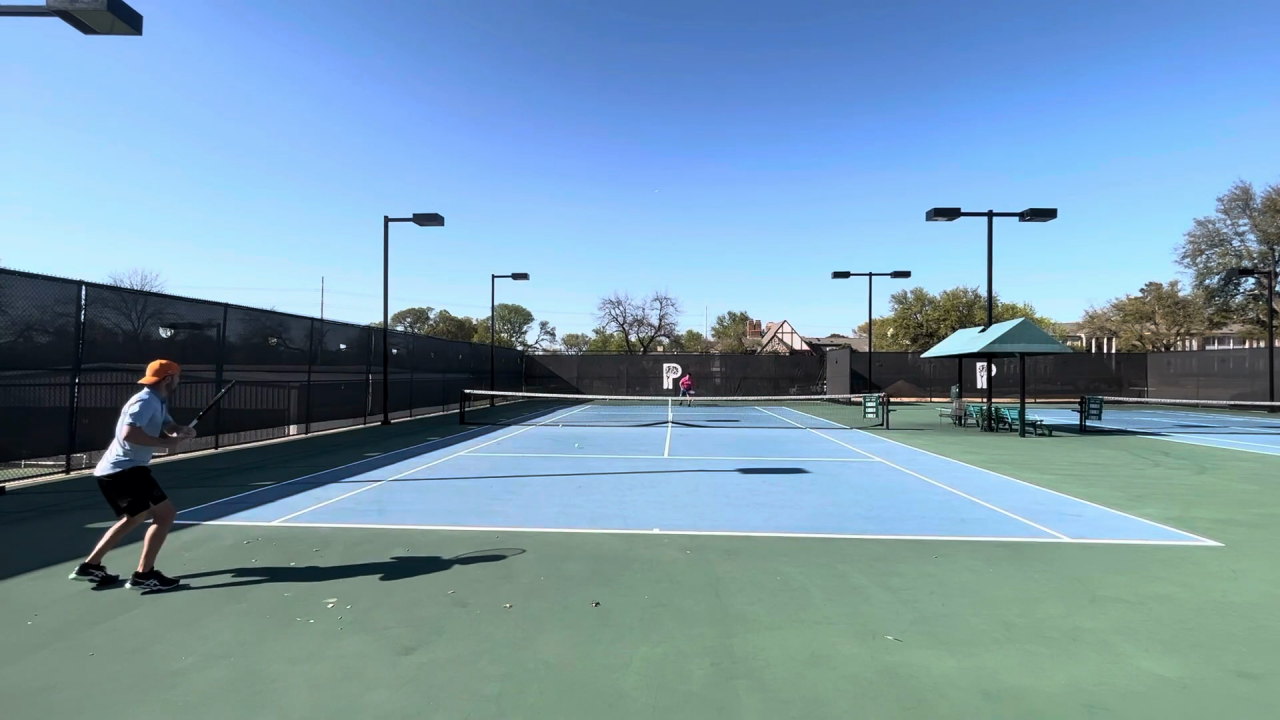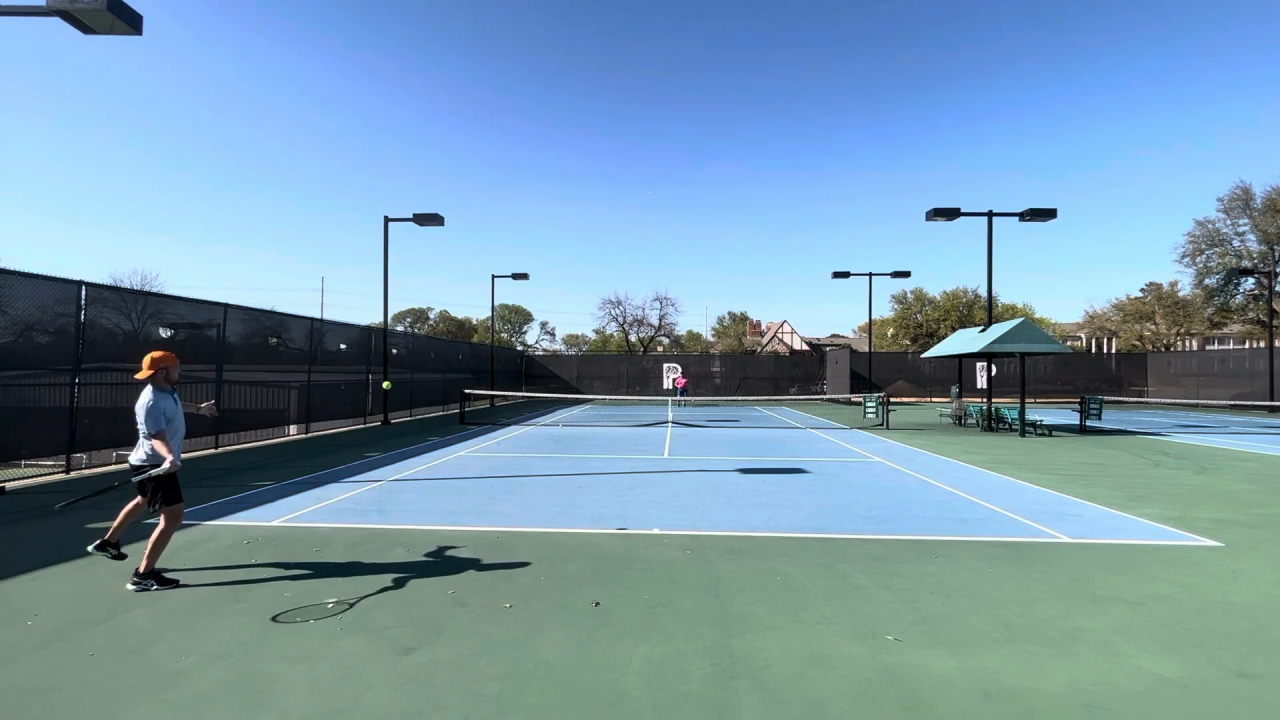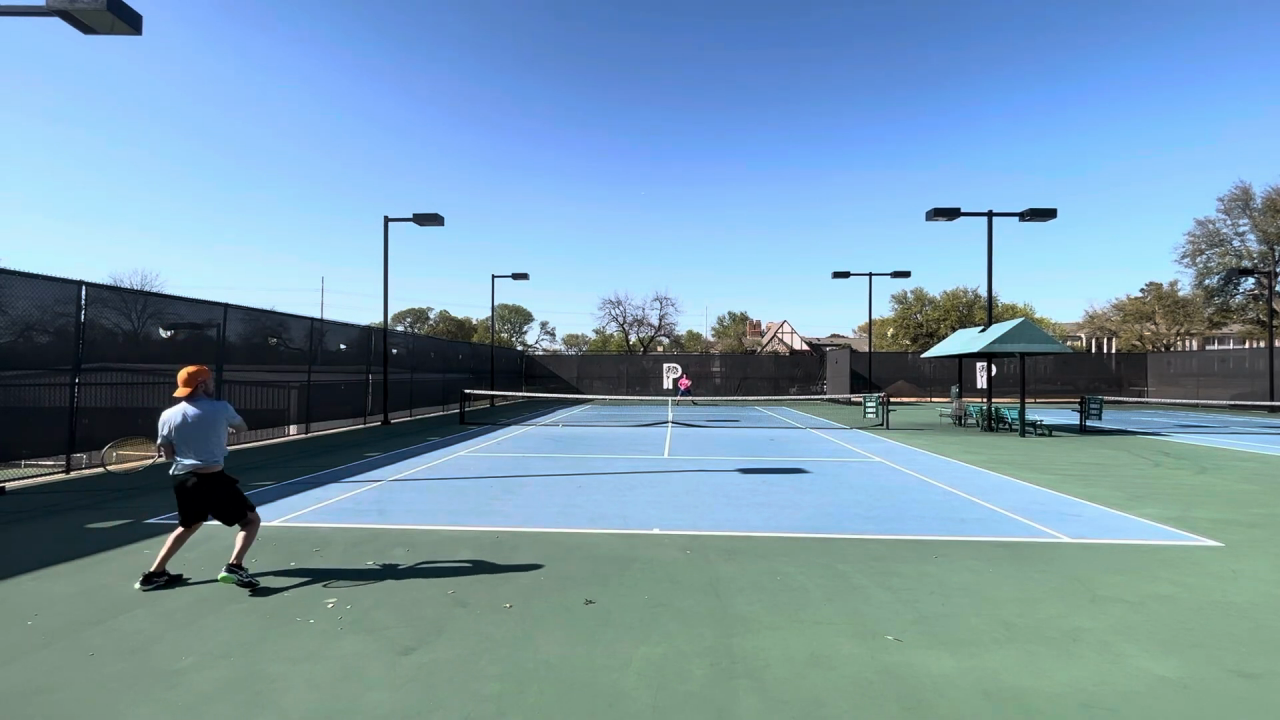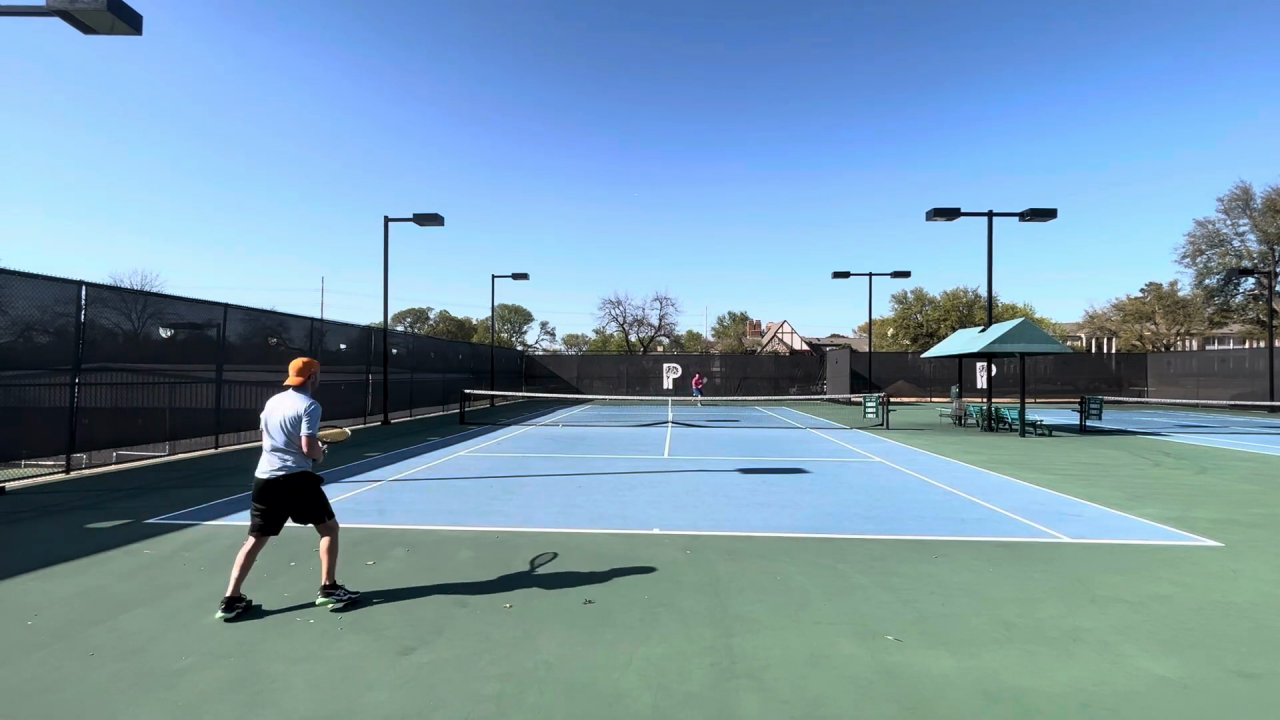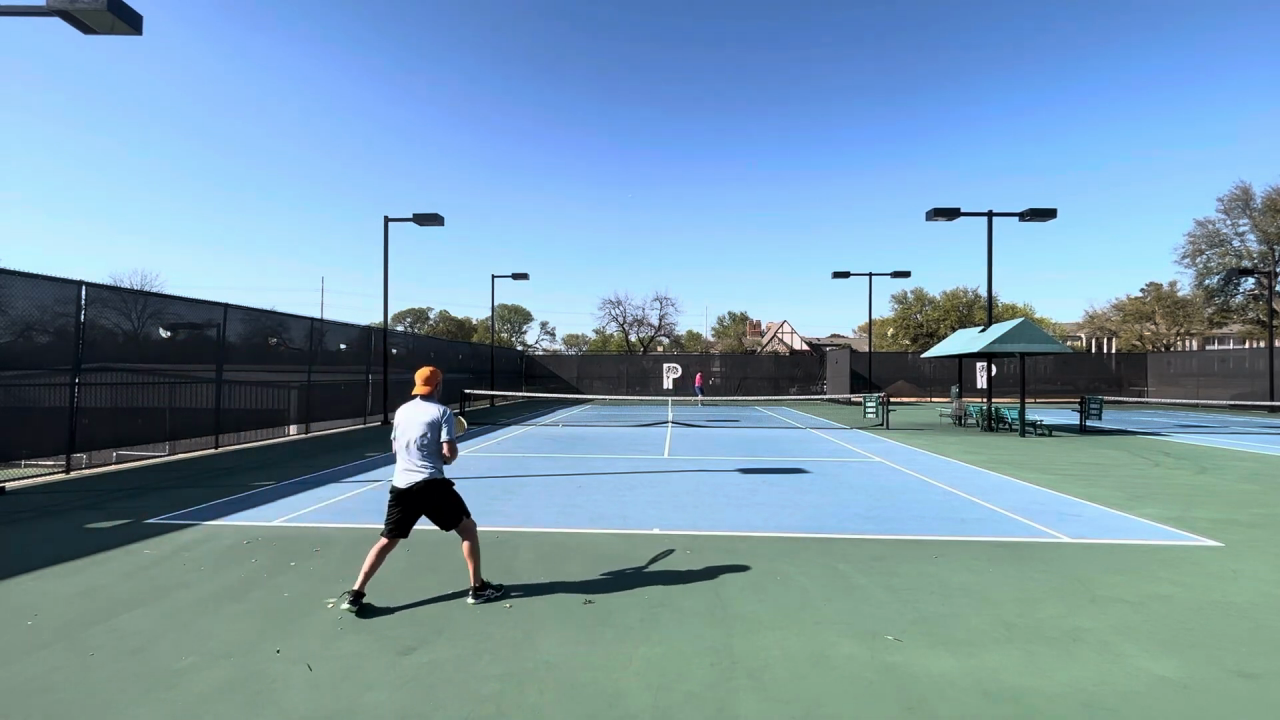
dt=0.5s
person 1, frame 1
left shoulder: (158, 403)
right shoulder: (145, 402)
left elbow: (170, 429)
right elbow: (127, 435)
left wrist: (183, 432)
right wrist: (167, 441)
left hip: (111, 471)
right hip: (124, 470)
left knee: (132, 519)
right knee: (165, 514)
left ankle: (90, 566)
right ankle: (142, 575)
person 1, frame 2
left shoulder: (169, 390)
right shoulder: (151, 403)
left elbow: (178, 406)
right elbow: (158, 438)
left wrist: (198, 408)
right wrist: (169, 457)
left hip: (153, 462)
right hip: (152, 463)
left knee: (143, 502)
right knee: (172, 517)
left ankle: (107, 541)
right ankle: (144, 575)
person 1, frame 3
left shoulder: (169, 416)
right shoulder: (221, 409)
left elbow: (167, 454)
right elbow: (242, 429)
left hip: (183, 479)
right hip: (211, 478)
left knee: (187, 527)
right knee: (251, 521)
left ankle: (154, 574)
right ankle: (234, 567)
person 1, frame 4
left shoulder: (273, 402)
right shoulder: (310, 406)
right elbow: (309, 447)
right wrist: (320, 453)
left hip: (265, 478)
right hip: (298, 479)
left knee: (257, 539)
right knee: (329, 529)
left ankle: (232, 598)
right ankle: (328, 587)
person 1, frame 5
left shoulder: (401, 411)
right shoulder: (442, 412)
right elbow: (448, 452)
right wrist: (449, 458)
left hip: (401, 485)
right hip: (429, 483)
left knee: (387, 540)
right knee: (468, 529)
left ankle: (356, 593)
right ankle: (478, 587)
